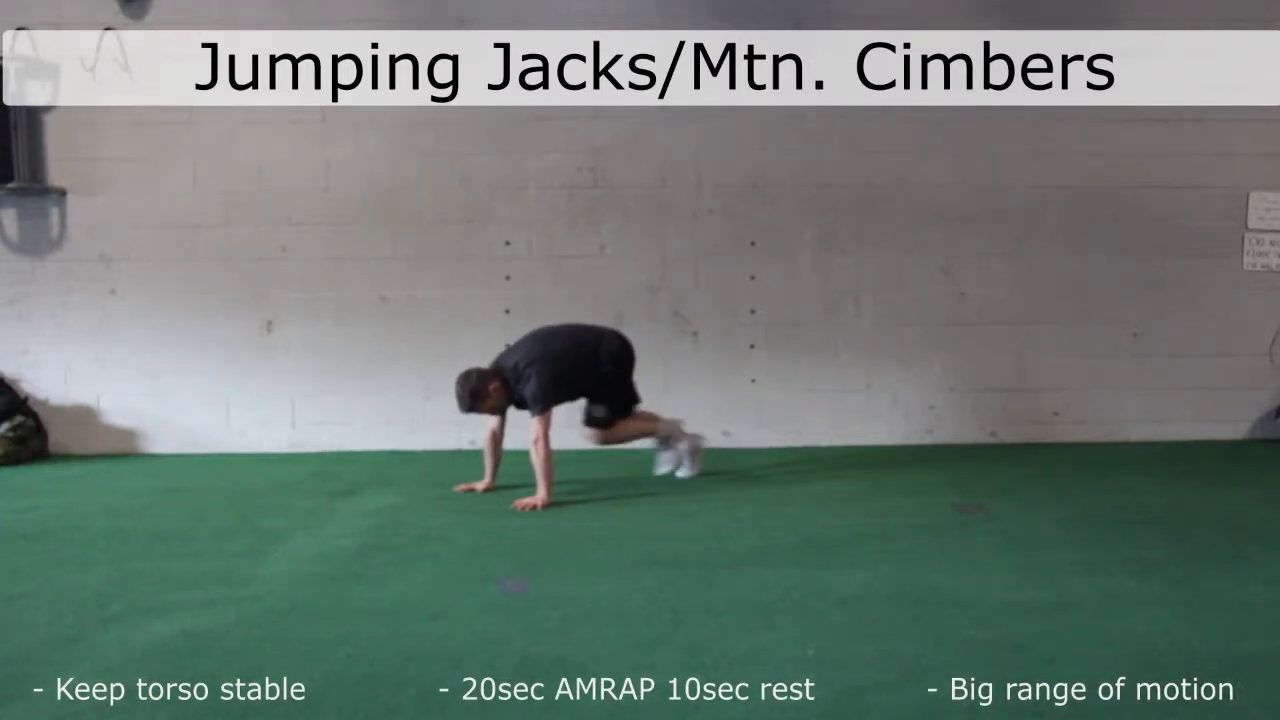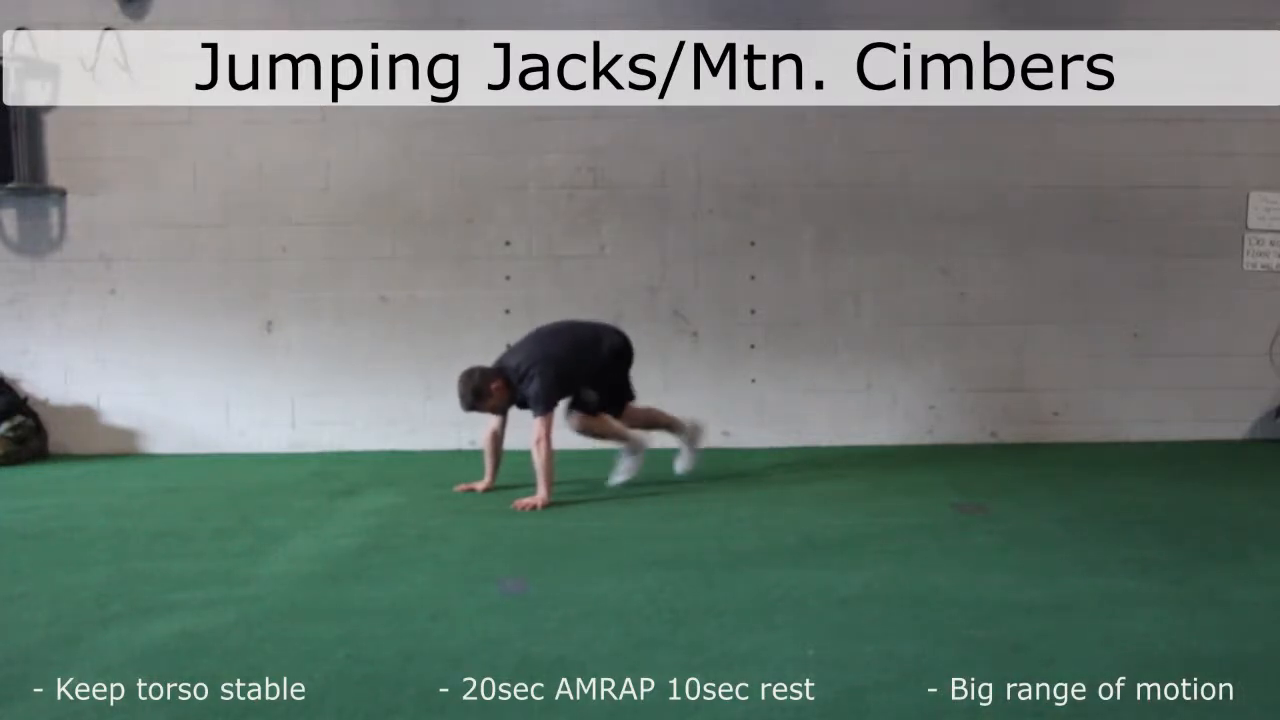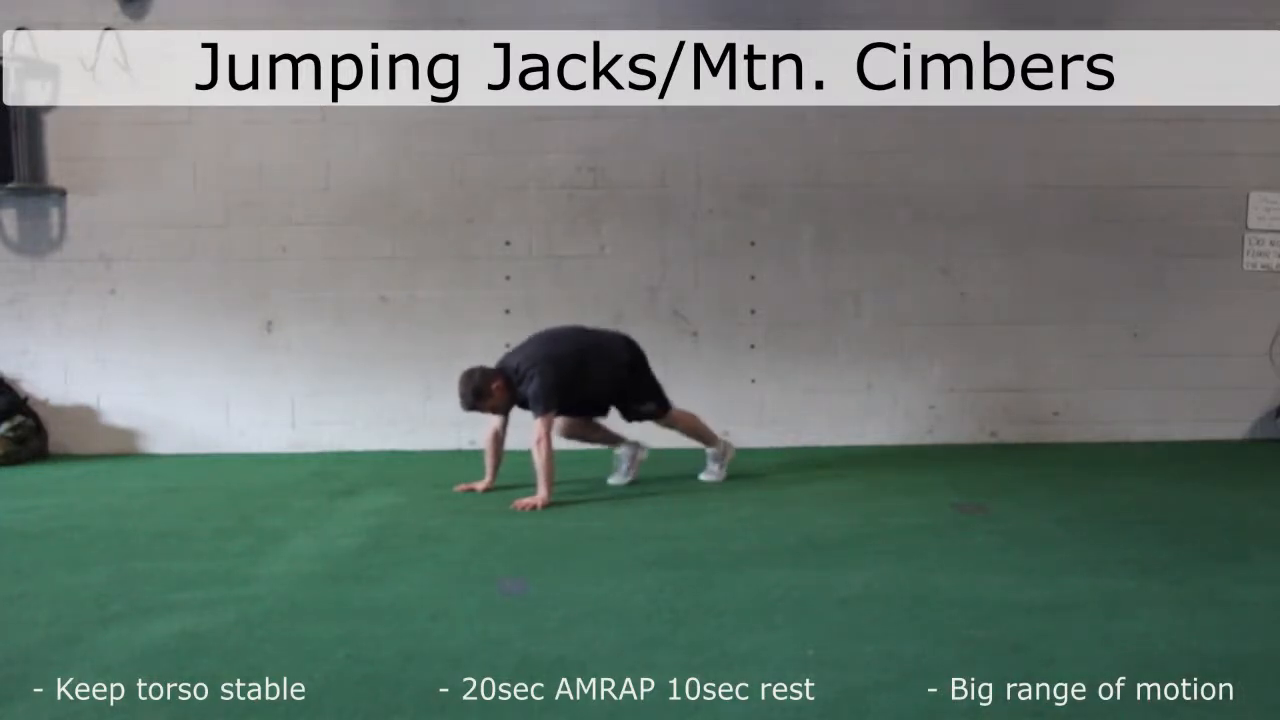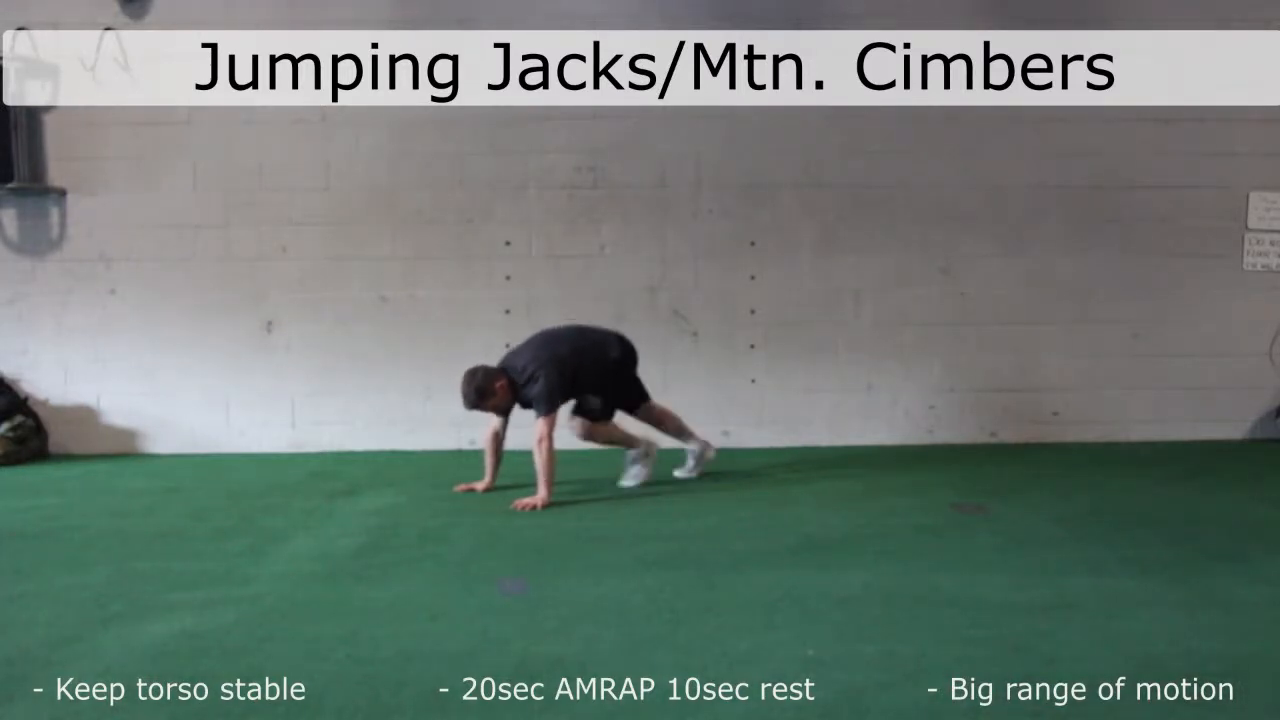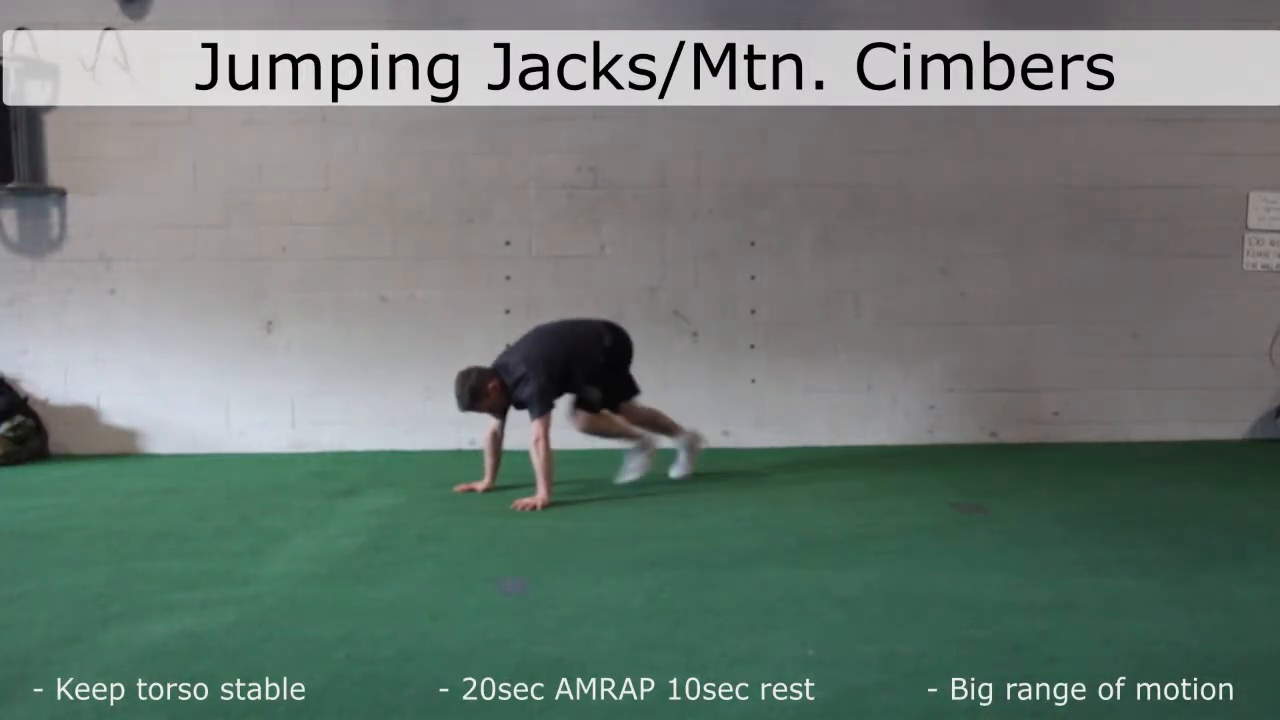
dt=0.5s
person 1, frame 1
left shoulder: (533, 379)
right shoulder: (496, 376)
left elbow: (539, 438)
right elbow: (494, 431)
left wrist: (543, 494)
right wrist: (487, 480)
left hip: (612, 354)
right hip: (595, 359)
left knee: (599, 433)
right knee: (624, 417)
left ankle: (670, 433)
right ankle: (685, 442)
person 1, frame 2
left shoulder: (536, 378)
right shoulder: (498, 375)
left elbow: (541, 438)
right elbow: (494, 431)
left wrist: (543, 494)
right wrist: (487, 480)
left hip: (611, 350)
right hip: (594, 354)
left knee: (580, 420)
right knee: (618, 414)
left ankle: (631, 444)
right ankle: (685, 430)
person 1, frame 3
left shoulder: (536, 379)
right shoulder: (502, 375)
left elbow: (541, 439)
right elbow: (496, 431)
left wrist: (543, 494)
right wrist: (488, 480)
left hip: (620, 359)
right hip: (594, 369)
left knee: (663, 415)
right knee: (565, 426)
left ankle: (718, 449)
right ankle: (628, 450)
person 1, frame 4
left shoulder: (540, 379)
right shoulder: (504, 375)
left elbow: (543, 438)
right elbow: (496, 430)
left wrist: (544, 495)
right wrist: (488, 480)
left hip: (615, 357)
right hip: (601, 358)
left knee: (582, 426)
right knee: (642, 409)
left ankle: (639, 449)
right ankle: (697, 446)
person 1, frame 5
left shoulder: (530, 381)
right shoulder: (493, 375)
left elbow: (538, 438)
right elbow: (494, 430)
left wrist: (543, 495)
right wrist: (487, 480)
left hip: (609, 345)
right hip: (587, 353)
left knee: (584, 420)
left ankle: (656, 441)
right ankle: (667, 440)
